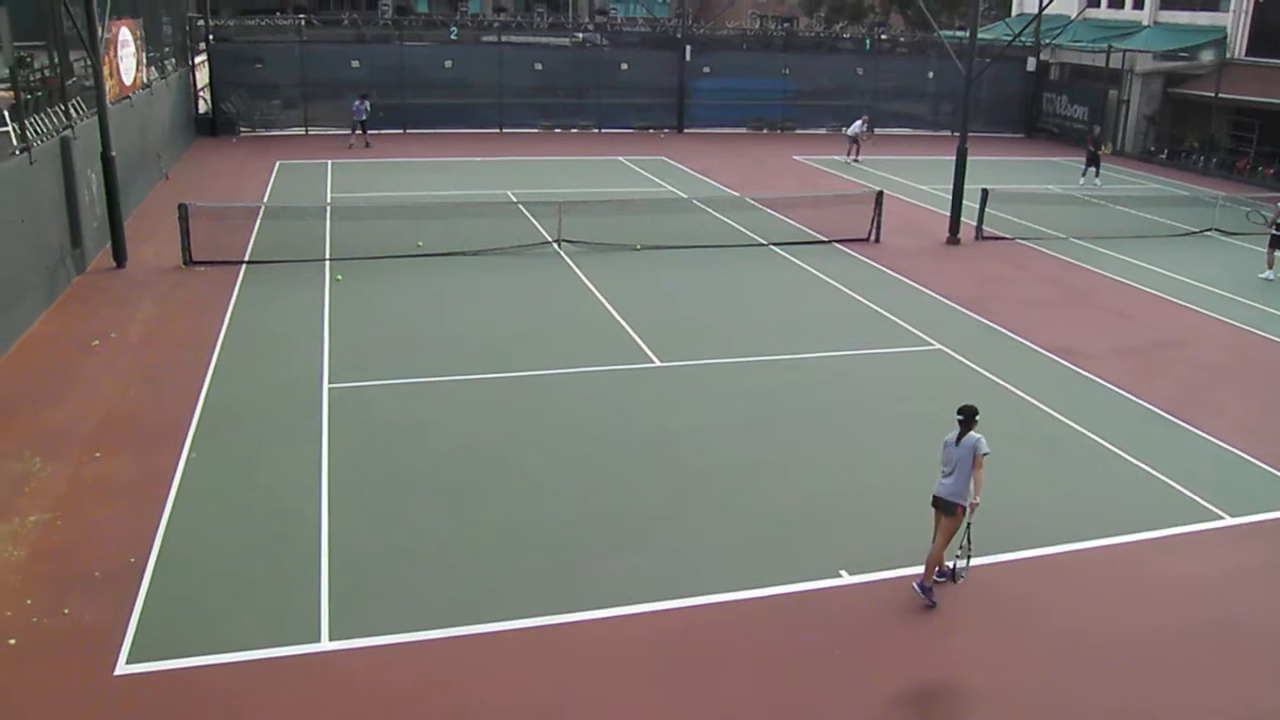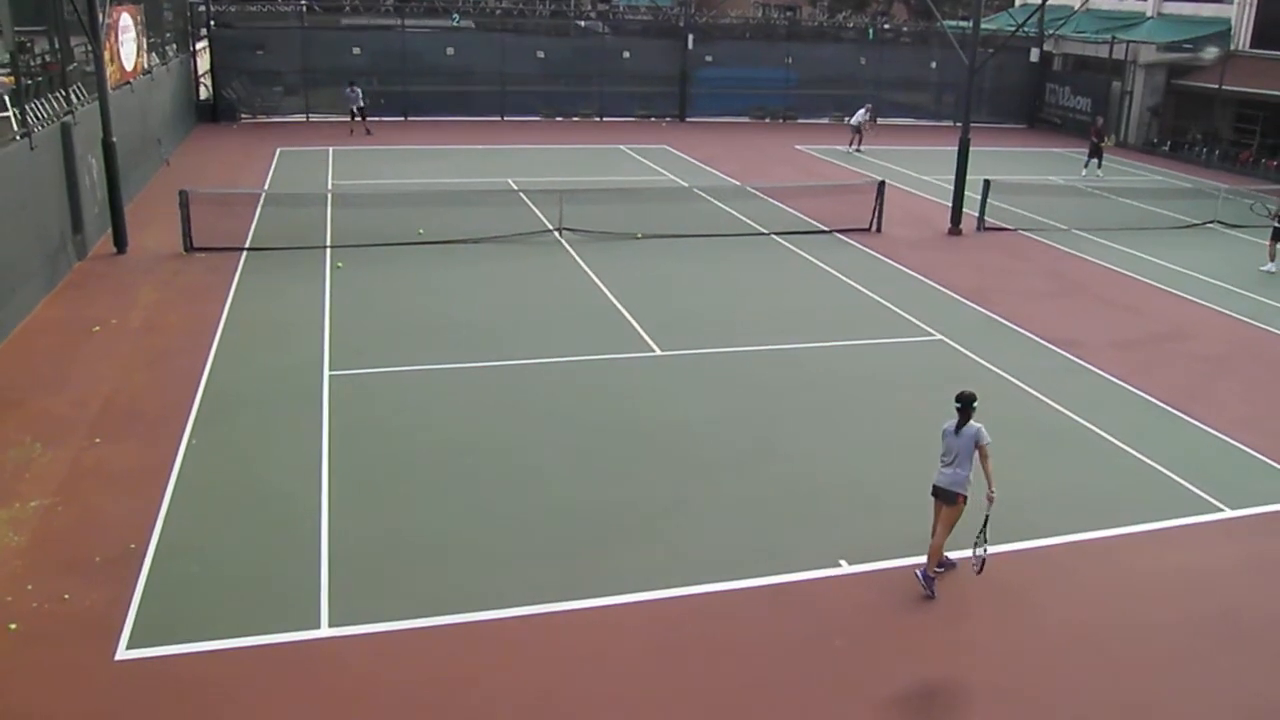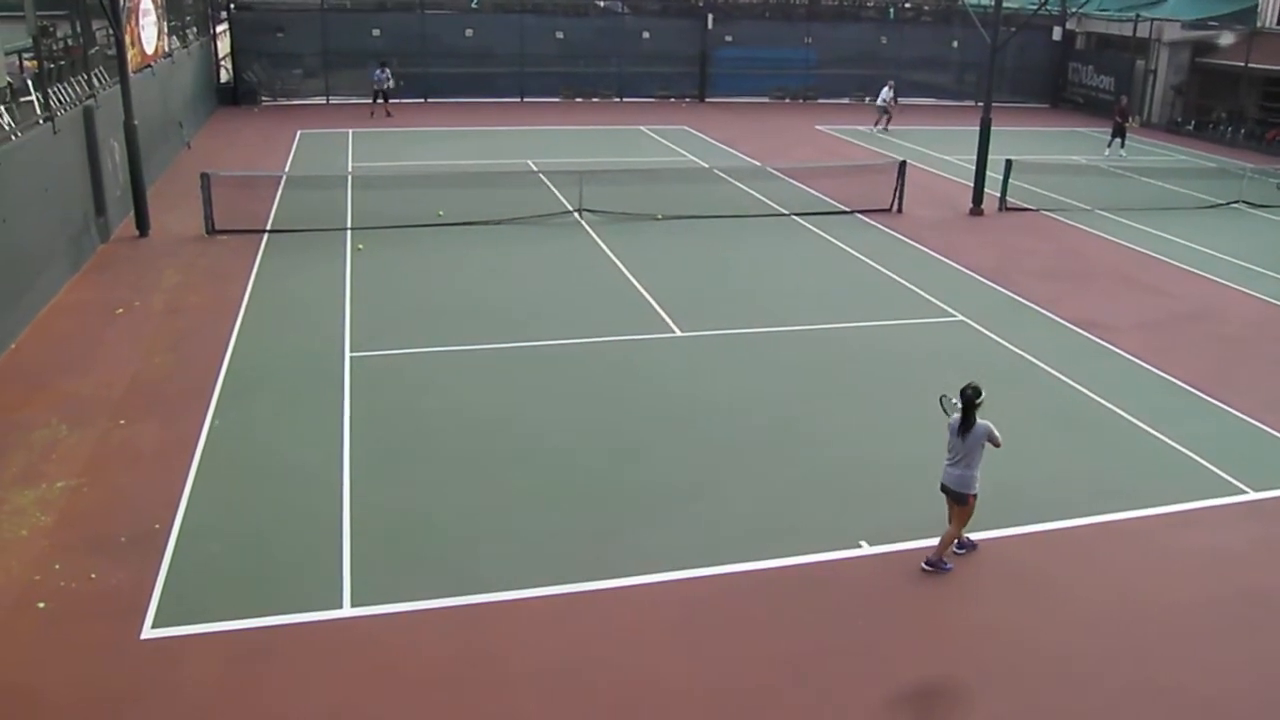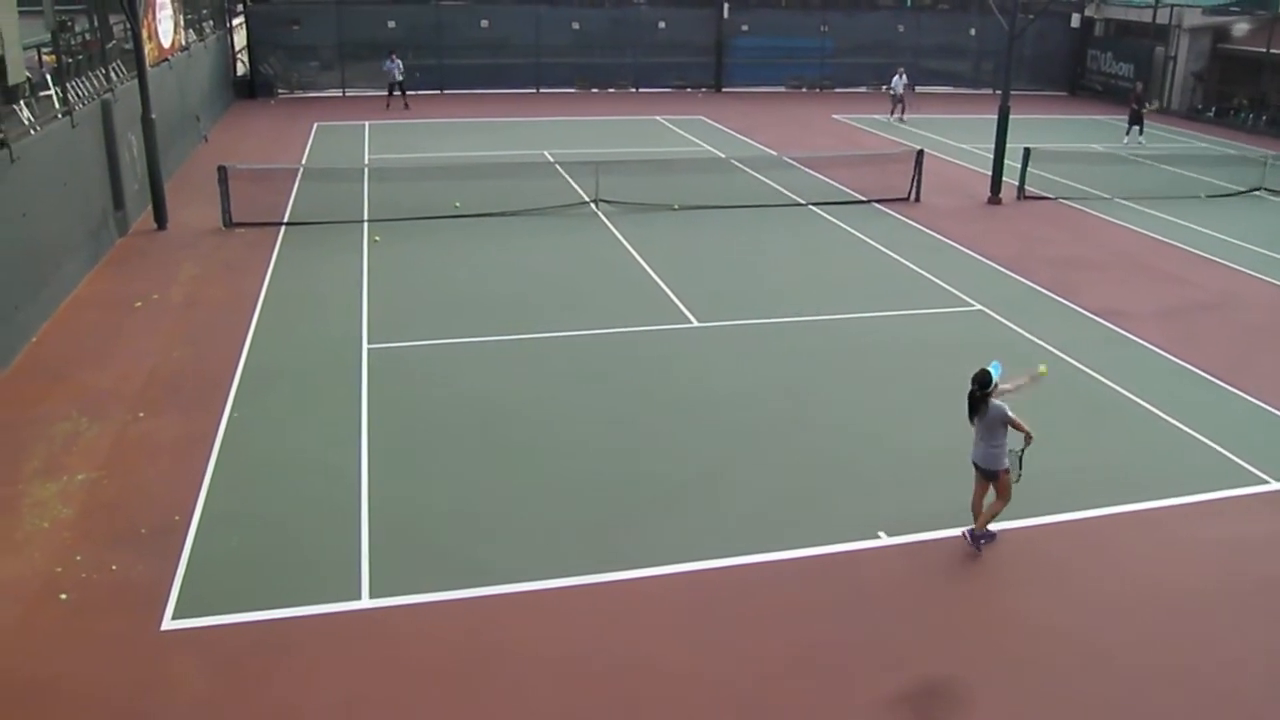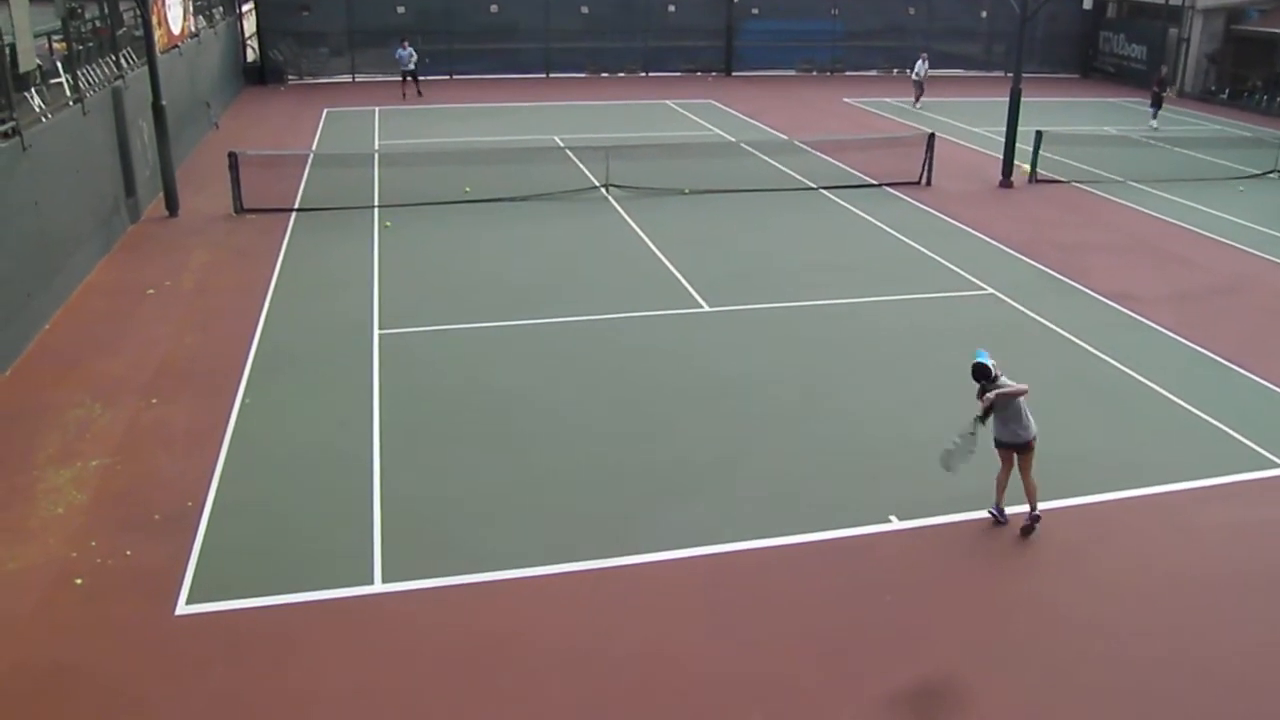
dt=1s
person 1, frame 1
left shoulder: (949, 438)
right shoulder: (977, 440)
right elbow: (978, 469)
right wrist: (976, 496)
left hip: (940, 492)
right hip: (957, 498)
left knee: (939, 537)
right knee: (941, 541)
left ankle: (941, 570)
right ankle: (925, 582)
person 1, frame 2
left shoulder: (947, 427)
right shoulder: (977, 430)
right elbow: (984, 460)
right wrist: (990, 487)
left hip: (940, 481)
right hip: (957, 486)
left knee: (938, 526)
right knee: (942, 531)
left ankle: (939, 560)
right ankle: (928, 572)
person 1, frame 3
left shoulder: (953, 421)
right shoulder: (984, 427)
right elbow: (998, 444)
left hip: (947, 479)
right hip: (965, 485)
left knee: (954, 518)
right knee: (958, 524)
left ankle: (961, 542)
right ankle: (933, 559)
person 1, frame 4
left shoulder: (977, 399)
right shoulder: (999, 409)
left elbow: (1005, 388)
right elbow: (1019, 426)
left wrist: (1027, 380)
right wrist: (1029, 434)
left hip: (978, 457)
right hip: (996, 462)
left knee: (979, 493)
right knee: (1003, 499)
left ankle: (980, 531)
right ankle: (976, 531)
person 1, frame 5
left shoulder: (985, 390)
right shoulder: (1003, 386)
right elbow: (1024, 389)
right wrist: (995, 393)
left hip: (1002, 437)
right hip: (1025, 437)
left knee: (1005, 469)
right knee: (1026, 474)
left ankle: (998, 507)
right ankle: (1034, 512)
